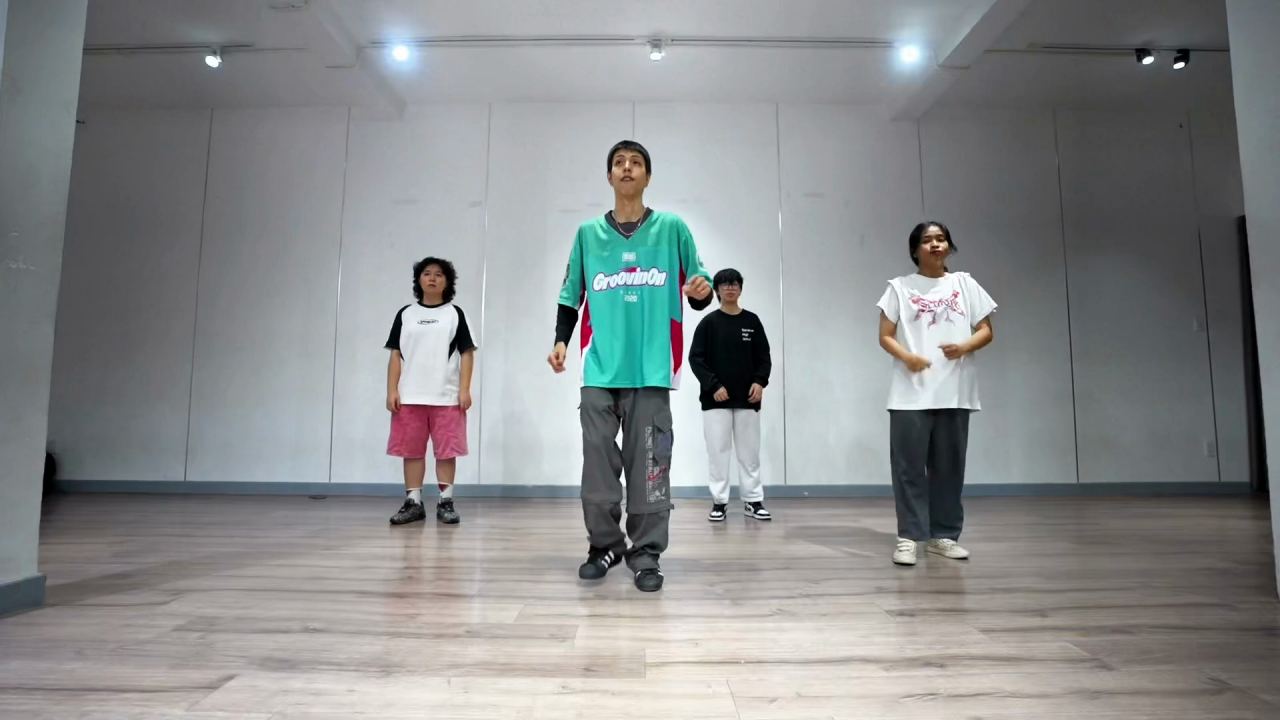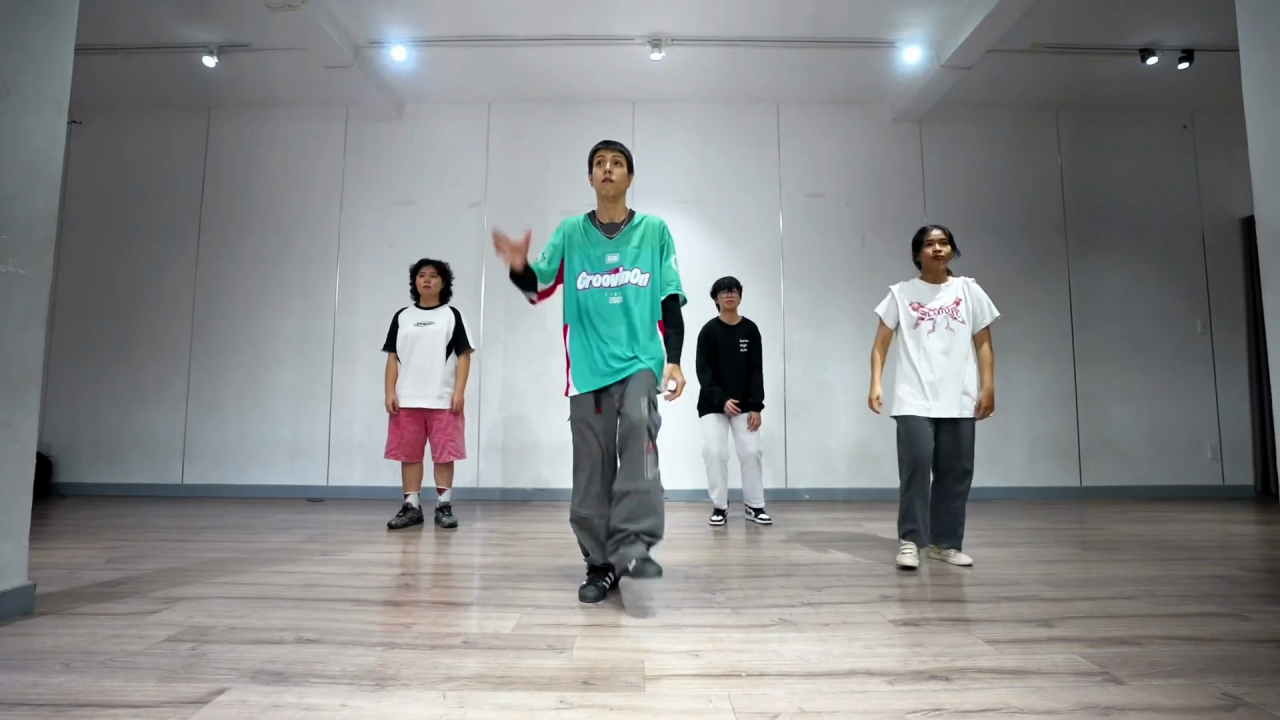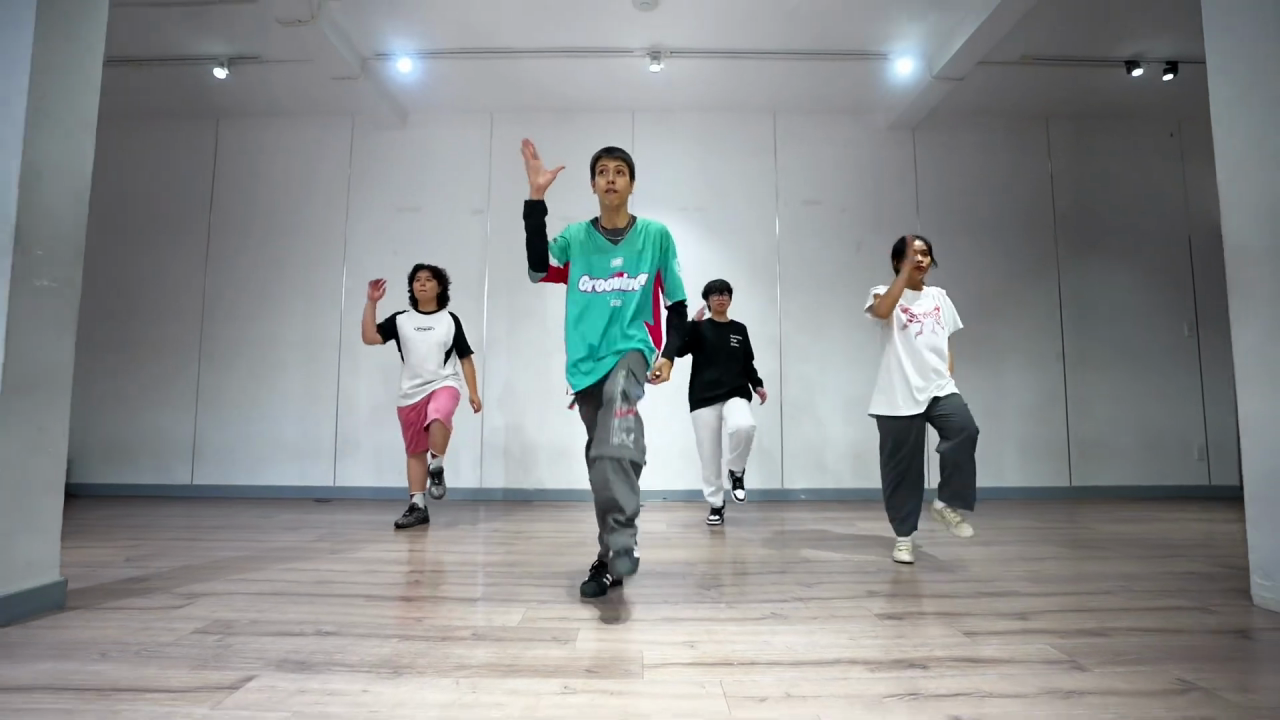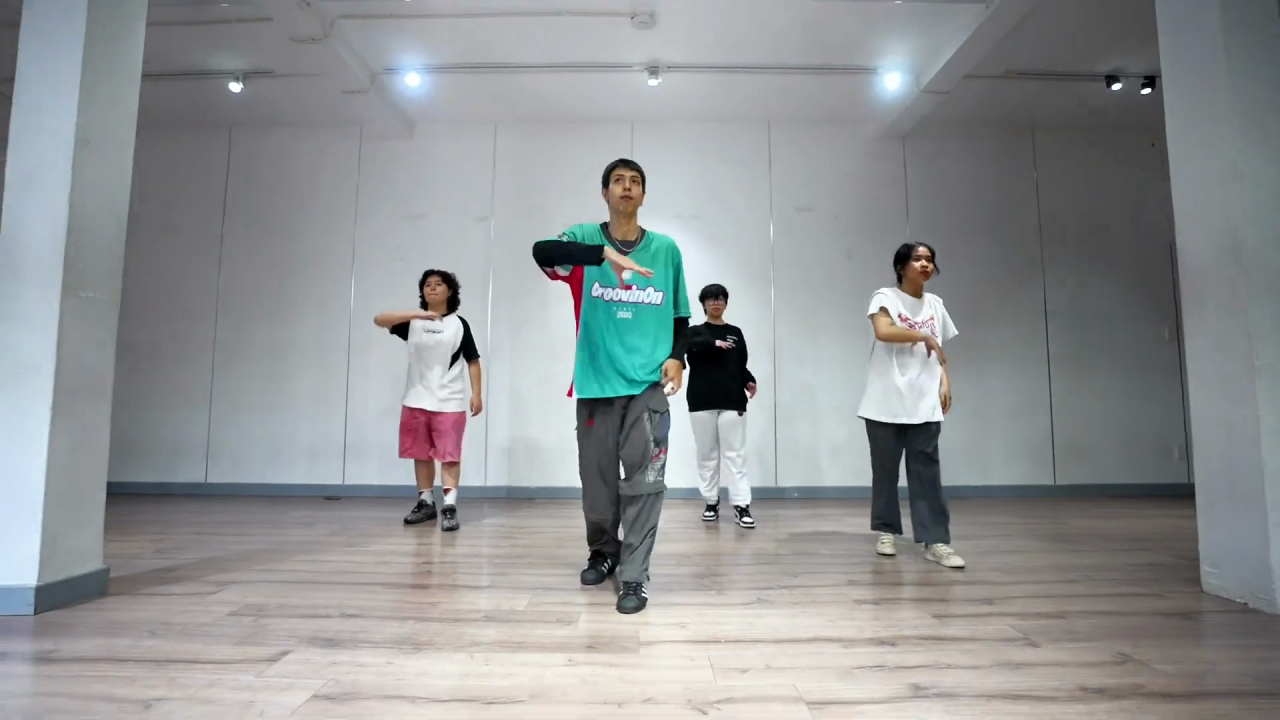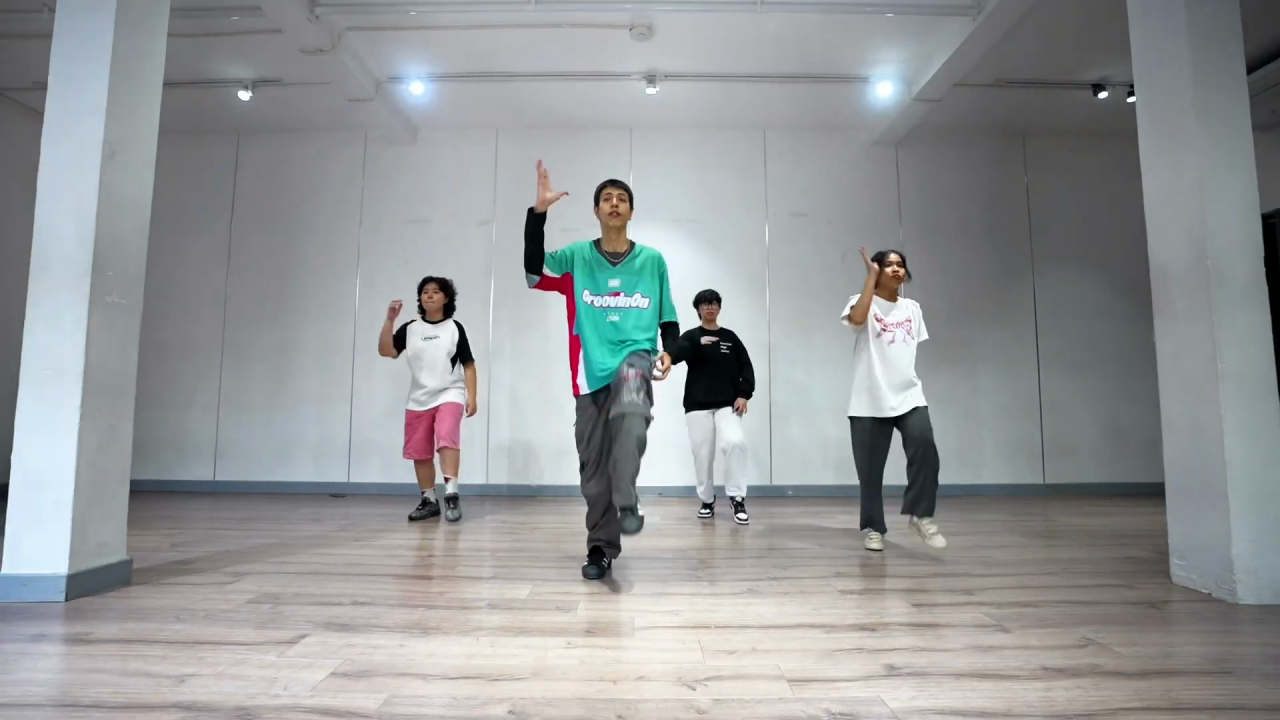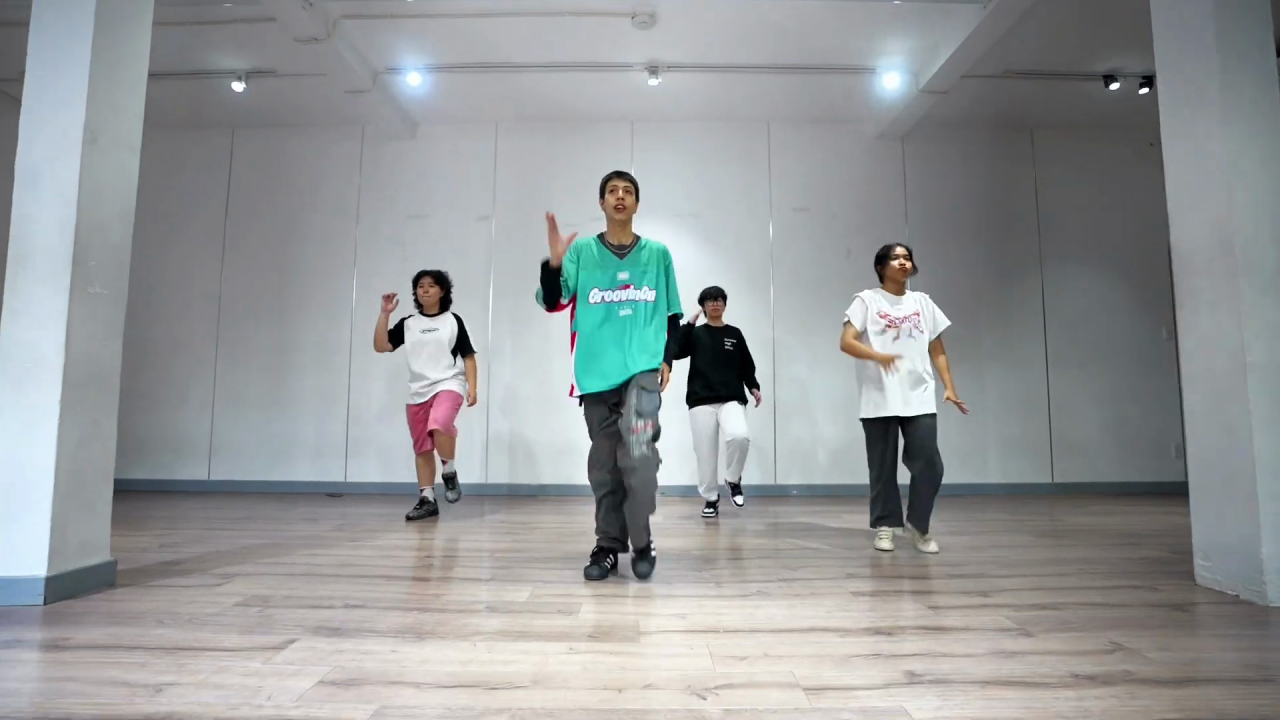
dt=0.4s
person 1, frame 1
left shoulder: (672, 228)
right shoulder: (588, 233)
left elbow: (699, 283)
right elbow: (571, 296)
left wrist: (702, 290)
right wrist: (561, 339)
left hip: (651, 366)
right hip: (600, 366)
left knee: (650, 460)
right knee: (598, 452)
left ankle: (645, 553)
right ankle: (605, 542)
person 1, frame 2
left shoulder: (654, 230)
right shoulder: (570, 232)
left elbow: (671, 300)
right elbow: (538, 287)
left wrist: (674, 359)
right wrist: (518, 267)
left hip: (638, 358)
right hip: (587, 367)
left knee: (638, 440)
right knee: (591, 468)
left ankle: (634, 547)
right ankle: (602, 564)
person 1, frame 3
left shoulder: (656, 235)
right shoulder: (575, 235)
left elbow: (677, 301)
right elbow: (537, 269)
left wrist: (669, 354)
right wrist: (535, 197)
left hip: (630, 351)
right hip: (585, 364)
left knee: (614, 444)
right knee: (602, 454)
left ankle: (620, 540)
right ankle: (610, 554)
person 1, frame 4
left shoulder: (666, 248)
right shoulder: (586, 238)
left elbow: (680, 315)
right elbow: (541, 253)
left wrist: (676, 356)
right wrist: (606, 255)
left hip: (647, 378)
right hip: (596, 378)
left knee: (644, 474)
right knee: (597, 475)
left ankle: (635, 576)
right ankle: (603, 551)
person 1, frame 5
left shoulder: (652, 260)
right shoulder: (577, 256)
left elbow: (668, 320)
right elbow: (532, 272)
left wrist: (667, 351)
right wrist: (537, 211)
left hip: (634, 358)
right hip: (591, 372)
left knee: (629, 417)
right knee: (594, 463)
left ankle: (628, 504)
right ankle: (601, 546)
person 1, frame 6
left shoulder: (658, 254)
right shoulder: (581, 251)
left elbow: (673, 314)
right elbow: (552, 301)
left wrist: (668, 360)
right wrist: (553, 261)
left hip: (643, 367)
right hip: (597, 371)
left knee: (638, 452)
right knee: (604, 462)
left ankle: (641, 544)
right ankle: (608, 545)
person 2, frame 1
left shoulder: (965, 284)
right shoulder: (900, 287)
left elbow: (986, 331)
right elbow: (885, 336)
left wrist: (965, 346)
right wrist: (907, 356)
left hip: (956, 393)
right hip: (912, 393)
left knee: (949, 465)
right knee: (910, 463)
left ankle: (942, 535)
right ankle: (908, 537)
person 2, frame 2
left shoulder: (968, 289)
right shoulder: (901, 293)
left elbow: (983, 342)
right elbow: (881, 343)
left wrist: (988, 387)
right wrist: (875, 383)
left hip: (959, 399)
right hip: (914, 398)
left knee: (956, 471)
right knee: (916, 463)
left ankle: (945, 542)
right ankle: (911, 540)
person 2, frame 3
left shoulder: (939, 296)
right shoulder: (884, 291)
right elbow: (882, 311)
left wrist: (951, 380)
right wrist: (904, 274)
left hip: (939, 388)
right hip: (899, 395)
left knee: (965, 431)
right knee: (901, 466)
left ankle: (949, 502)
right ankle: (903, 535)
person 2, frame 4
left shoulder: (935, 304)
right shoulder: (885, 297)
right elbow: (883, 332)
left wrist: (944, 381)
right wrist: (923, 338)
left hip: (925, 405)
right hip: (886, 404)
left knee: (926, 472)
right knee: (885, 471)
left ankle: (935, 541)
right ankle: (886, 531)
person 2, frame 5
left shoulder: (912, 308)
right shoulder: (865, 301)
right elbow: (857, 318)
right wrist: (870, 276)
left hip: (908, 397)
right hip: (869, 401)
left knee: (924, 451)
right knee: (870, 468)
left ankle: (921, 516)
right ankle: (872, 529)
person 2, frame 6
left shoulder: (923, 302)
right shoulder: (867, 300)
left elbow: (937, 349)
right elbow: (846, 342)
left wrist: (950, 388)
right wrist: (878, 356)
left hip: (920, 398)
right hip: (880, 400)
left knee: (927, 462)
right knee: (883, 466)
left ankle: (918, 524)
right ankle: (885, 526)
person 3, frame 1
left shoulder: (455, 314)
right shoulder: (405, 314)
left elbow: (466, 354)
right elbow: (396, 355)
left wrist: (465, 389)
right wrist: (392, 390)
left hip: (446, 396)
right hip: (410, 396)
left knee: (446, 450)
right knee: (411, 450)
left ankle: (445, 502)
right ankle: (413, 502)
person 3, frame 2
left shoulder: (452, 315)
right shoulder: (402, 317)
left elbow: (463, 355)
right elbow: (392, 358)
left wrist: (459, 391)
right wrist: (390, 392)
left hip: (443, 399)
right hip: (407, 399)
left knee: (444, 453)
right knee: (408, 453)
left ankle: (443, 506)
right ankle: (411, 506)
person 3, frame 3
left shoulder: (450, 320)
right shoulder: (400, 319)
left elbow: (466, 357)
right elbow: (370, 338)
left wrist: (473, 392)
right wrist: (371, 302)
left hip: (444, 385)
right hip: (411, 393)
left knee: (437, 419)
right knee: (415, 450)
left ankle: (437, 467)
right ankle: (417, 506)
person 3, frame 4
left shoulder: (459, 324)
right shoulder: (413, 321)
left elbow: (473, 361)
right elbow: (379, 320)
left wrist: (476, 394)
right wrist: (417, 314)
left hip: (450, 401)
right hip: (416, 400)
left knee: (449, 454)
right knee: (421, 454)
left ankle: (449, 507)
right ankle: (425, 503)
person 3, frame 5
left shoulder: (455, 328)
right shoulder: (409, 329)
left elbow: (468, 365)
right elbow: (386, 351)
left wrist: (472, 396)
right wrist: (390, 320)
left hip: (449, 396)
right hip: (419, 402)
left knee: (447, 441)
right knee: (420, 454)
left ankle: (451, 496)
right ankle: (429, 501)
person 3, frame 6
left shoulder: (453, 321)
right shoulder: (407, 324)
left elbow: (468, 357)
right elbow: (380, 346)
left wrist: (472, 386)
right wrist: (385, 313)
left hip: (448, 385)
right hip: (418, 394)
left knee: (439, 425)
right knee: (422, 447)
left ankle: (449, 472)
right ankle: (427, 499)
person 4, frame 1
left shoulder: (752, 321)
right shoulder: (708, 322)
left elbow: (763, 356)
right elbow: (696, 358)
left wrist: (760, 381)
right wrist: (712, 385)
left hip: (746, 398)
right hip: (716, 397)
left knee: (749, 451)
right knee: (718, 450)
left ankle: (753, 501)
right ankle: (719, 501)
person 4, frame 2
left shoulder: (751, 330)
right shoulder: (709, 331)
left elbow: (756, 371)
right elbow: (703, 370)
left wrist: (756, 407)
right wrist: (722, 400)
left hip: (744, 405)
right hip: (713, 405)
left knee: (751, 453)
right knee: (713, 453)
left ankle: (754, 506)
right ankle: (719, 506)
person 4, frame 3
left shoulder: (740, 329)
right shoulder: (700, 328)
left elbow: (747, 363)
right elbow: (678, 350)
left wrist: (757, 385)
right wrist: (694, 323)
left hip: (735, 395)
right hip: (704, 398)
left knee: (744, 426)
right knee: (709, 456)
left ankle: (736, 472)
right ankle: (716, 505)
person 4, frame 4
left shoulder: (735, 332)
right shoulder: (696, 332)
left elbow: (741, 365)
left wrist: (750, 381)
right wrist: (712, 343)
left hip: (732, 403)
right hip: (702, 403)
left knee: (735, 454)
right knee: (707, 455)
left ankle: (741, 506)
right ankle: (711, 502)
person 4, frame 5
left shoulder: (730, 337)
right shoulder: (691, 337)
left elbow: (746, 366)
right elbow: (674, 356)
left wrist: (745, 394)
right wrist: (698, 343)
left hip: (727, 404)
right hip: (698, 405)
left knee: (735, 444)
right knee: (702, 456)
left ankle: (737, 500)
right ankle: (707, 500)
person 4, frame 6
left shoulder: (735, 334)
right shoulder: (695, 334)
left elbow: (747, 365)
right elbow: (675, 353)
left wrist: (754, 387)
right wrist: (688, 326)
left hip: (732, 399)
right hip: (701, 401)
left knee: (740, 436)
right knee: (705, 454)
left ankle: (734, 480)
right ankle: (710, 499)
